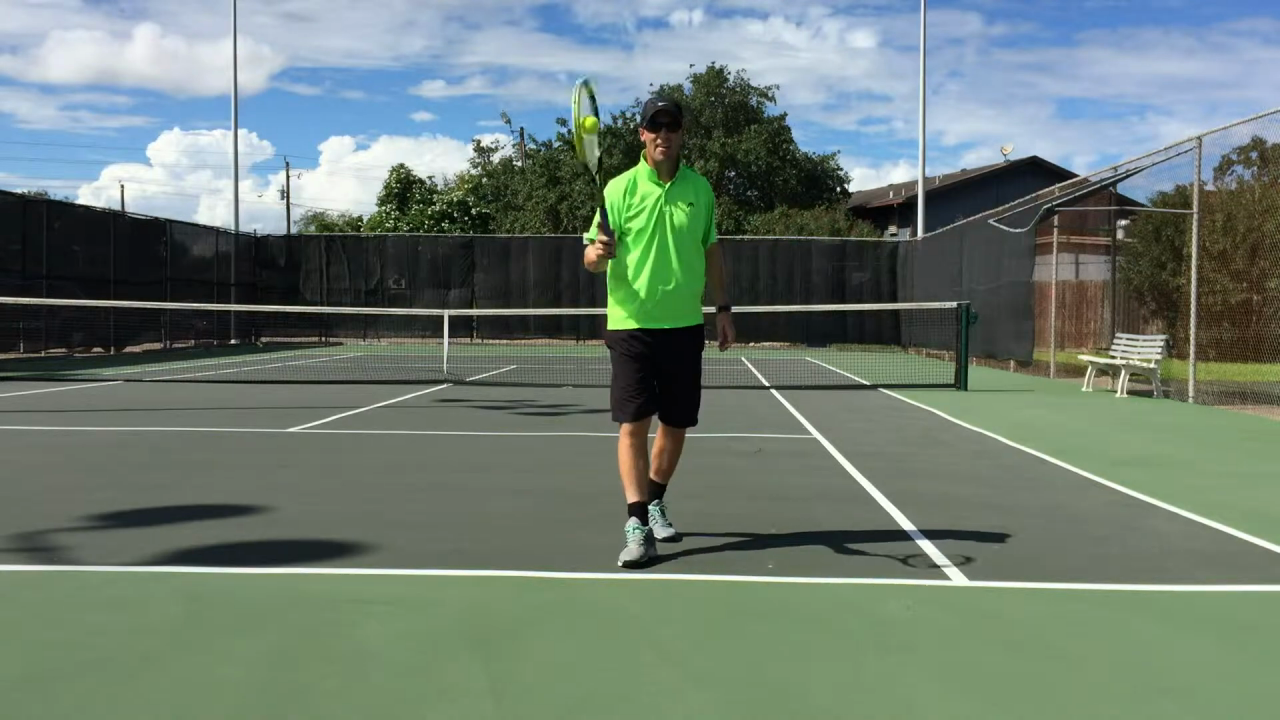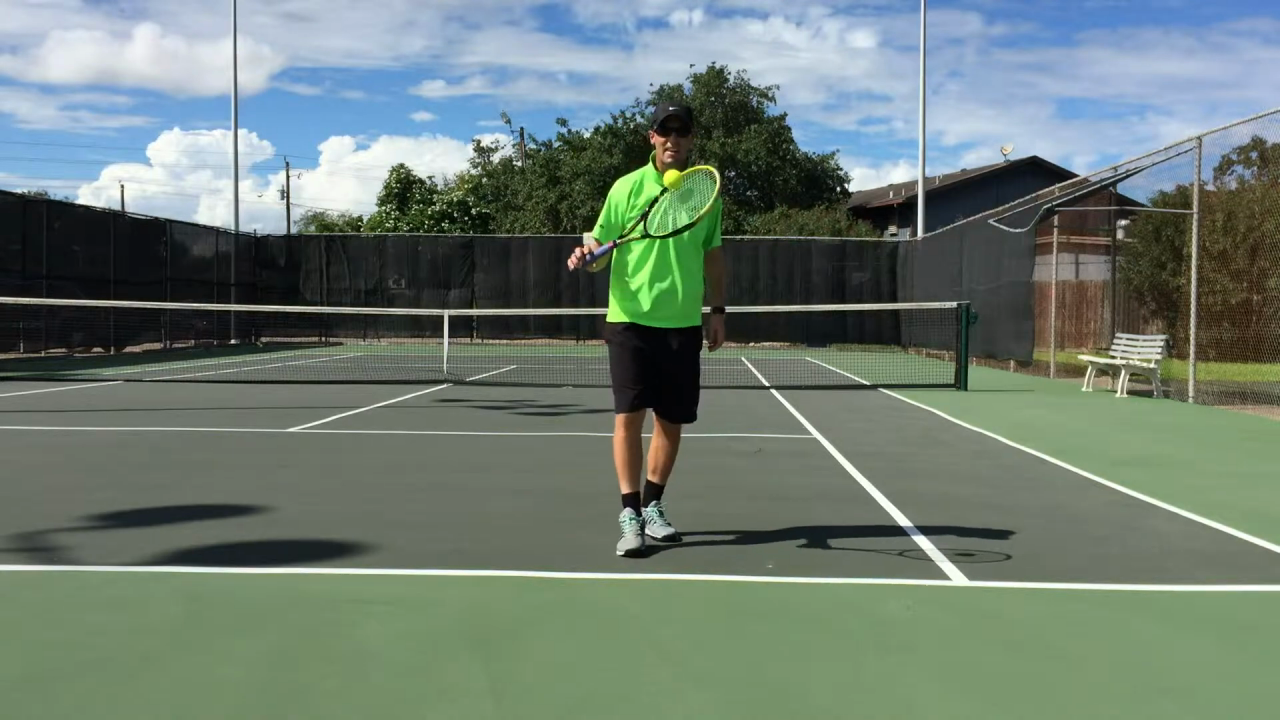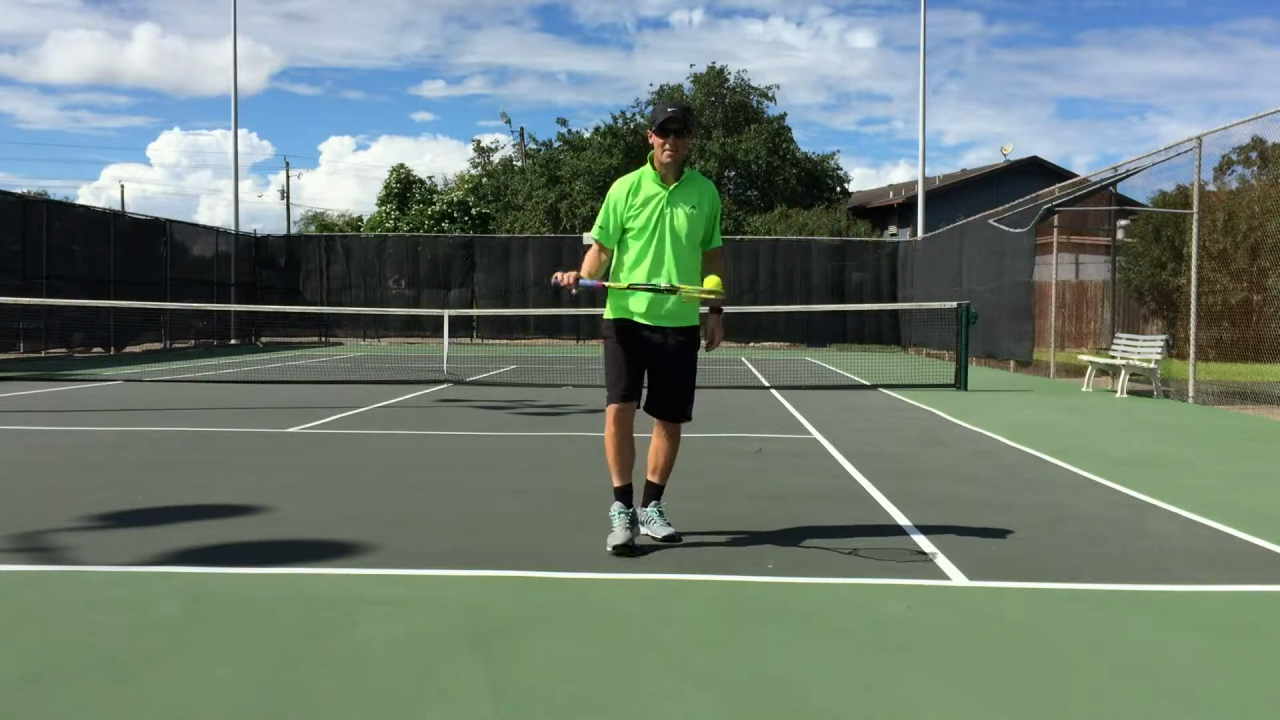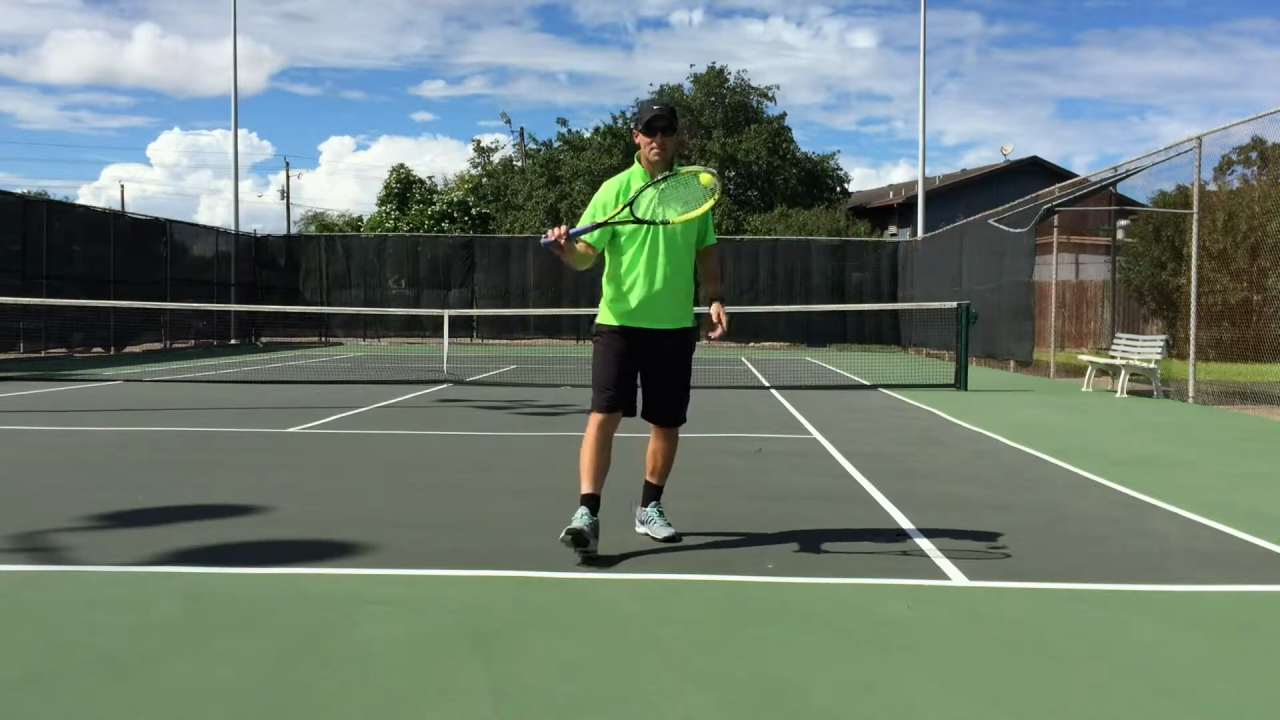
dt=0.3s
person 1, frame 1
left shoulder: (700, 189)
right shoulder: (620, 188)
left elbow: (711, 253)
right elbow: (592, 257)
left wrist: (723, 307)
right wrist: (598, 253)
left hip: (684, 325)
right hip: (631, 324)
left knee: (676, 424)
right knee: (634, 424)
left ankle: (654, 502)
right ankle: (638, 526)
person 1, frame 2
right shoulder: (626, 188)
left elbow: (713, 256)
right elbow: (600, 246)
left wrist: (716, 310)
right wrist: (584, 258)
left hip: (683, 323)
right hip: (630, 319)
left knee: (672, 420)
right knee: (629, 415)
left ankle: (652, 506)
right ankle: (631, 515)
person 1, frame 3
left shoulder: (705, 192)
right shoulder: (625, 189)
left elbow: (712, 255)
right elbow: (600, 249)
left wrist: (714, 309)
right wrist: (581, 276)
left hip: (680, 324)
right hip: (627, 318)
left knee: (670, 420)
right knee: (619, 410)
left ankle: (651, 508)
right ankle: (622, 510)
person 1, frame 4
right shoulder: (614, 189)
left elbow: (705, 251)
right elbow: (585, 255)
left wrist: (715, 298)
right wrist: (566, 248)
left hip: (674, 326)
right hip: (620, 323)
left knee: (667, 424)
right knee: (603, 416)
left ankle: (649, 508)
right ankle: (587, 517)
